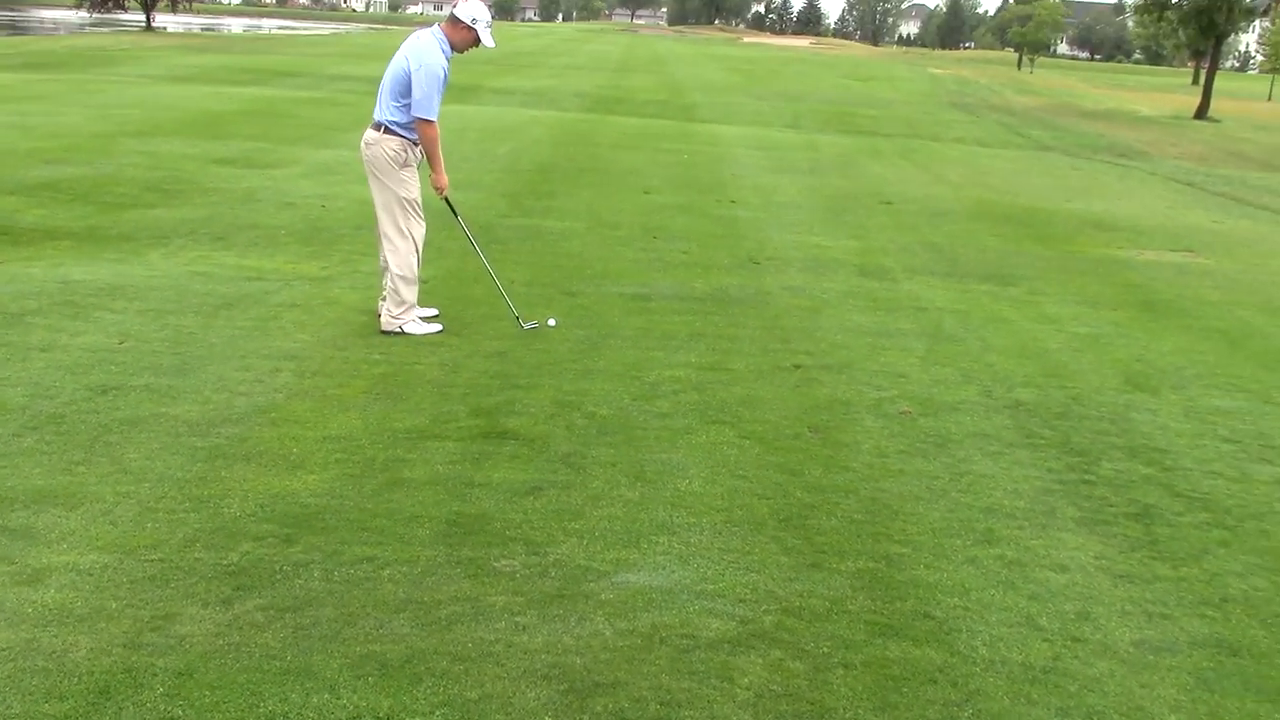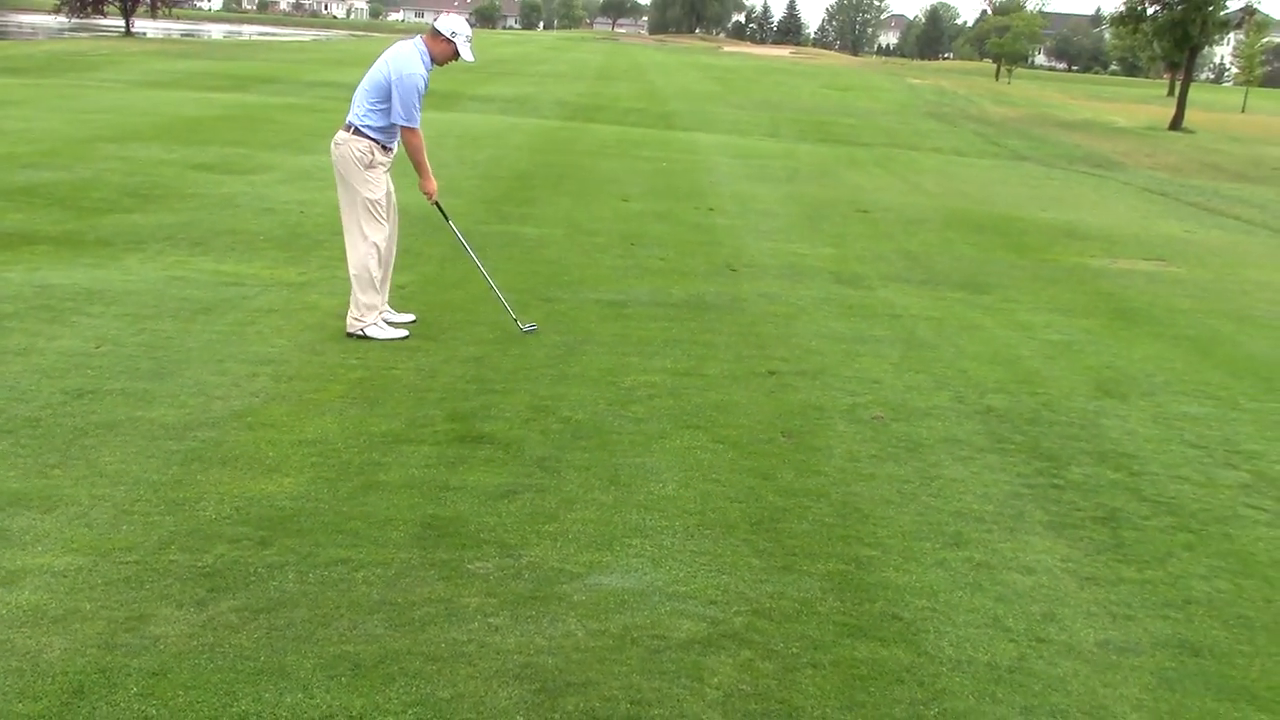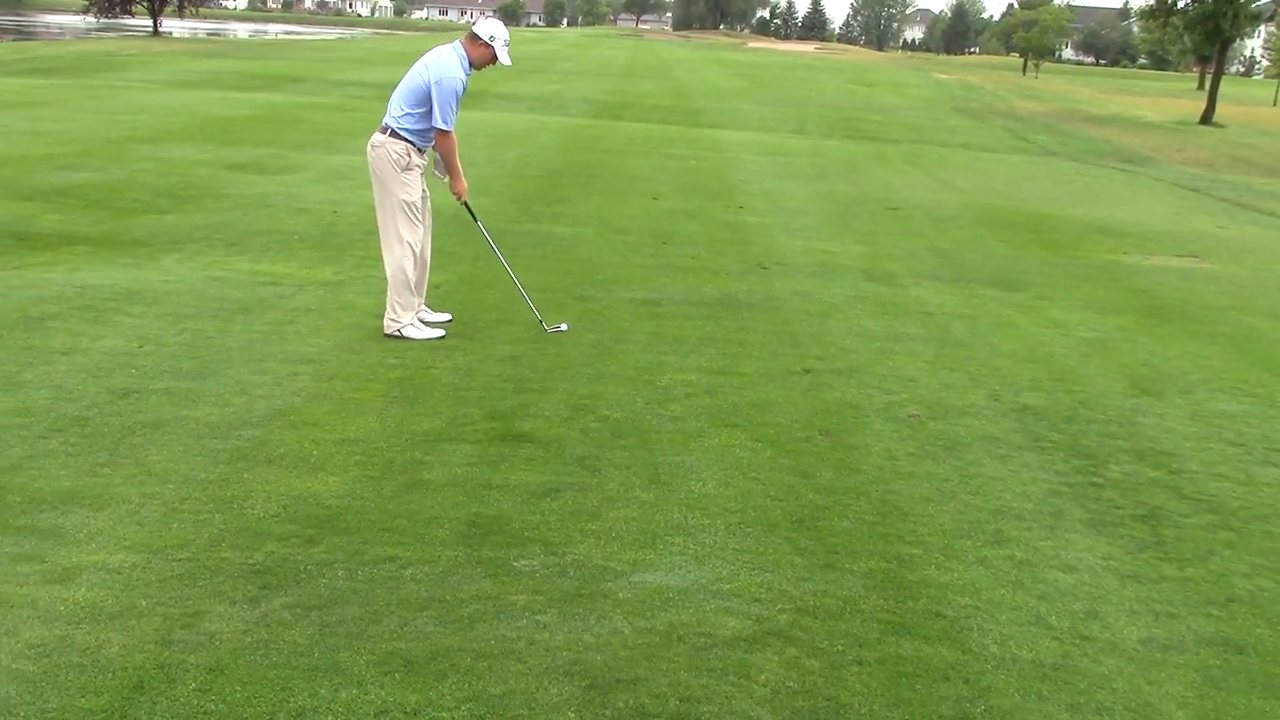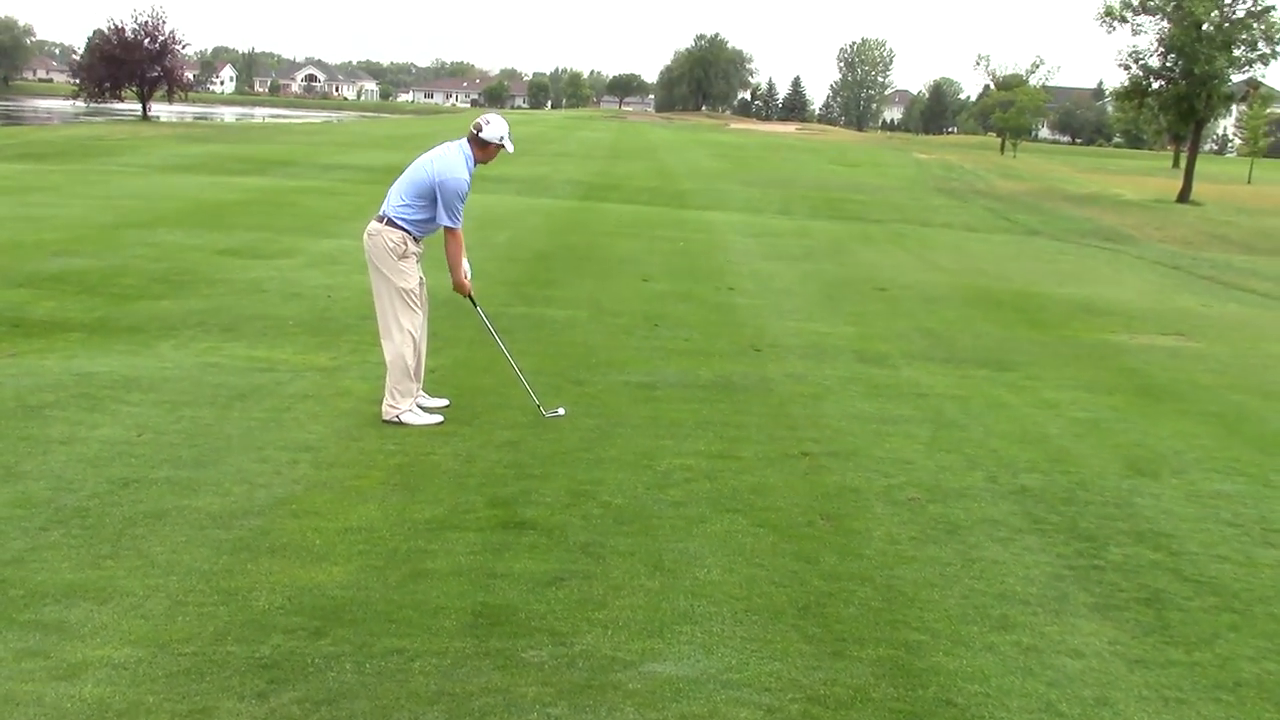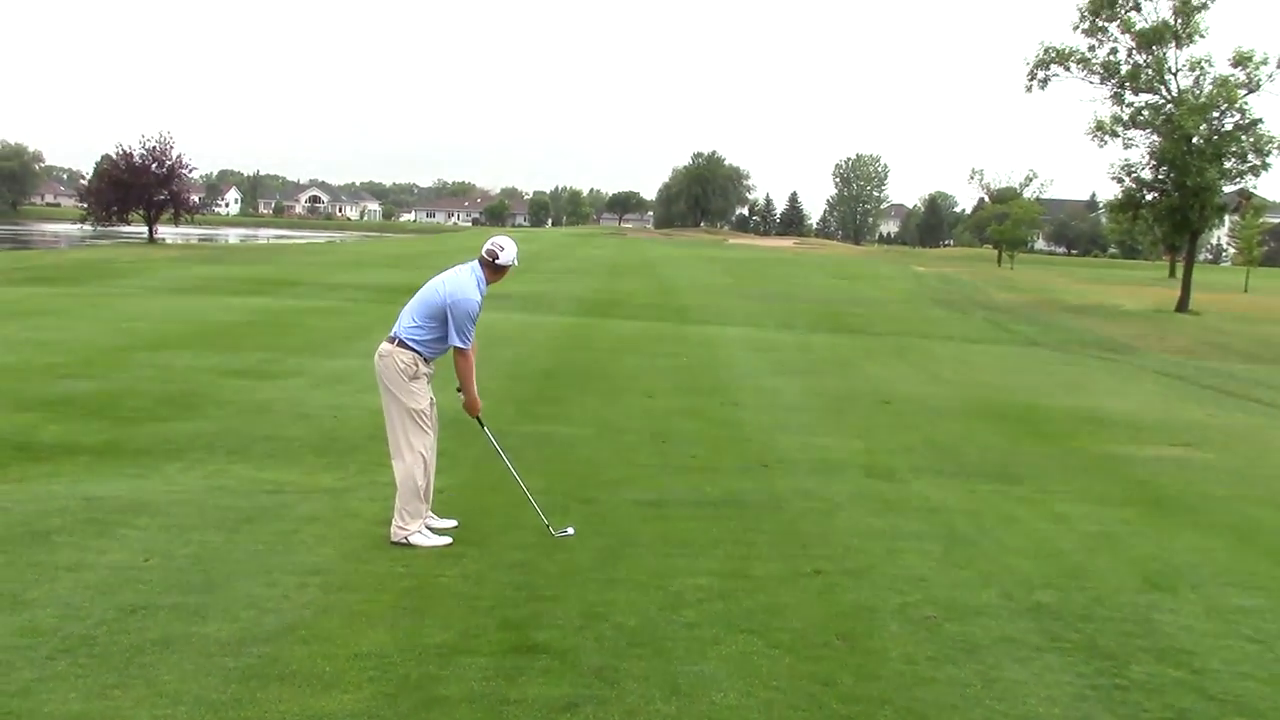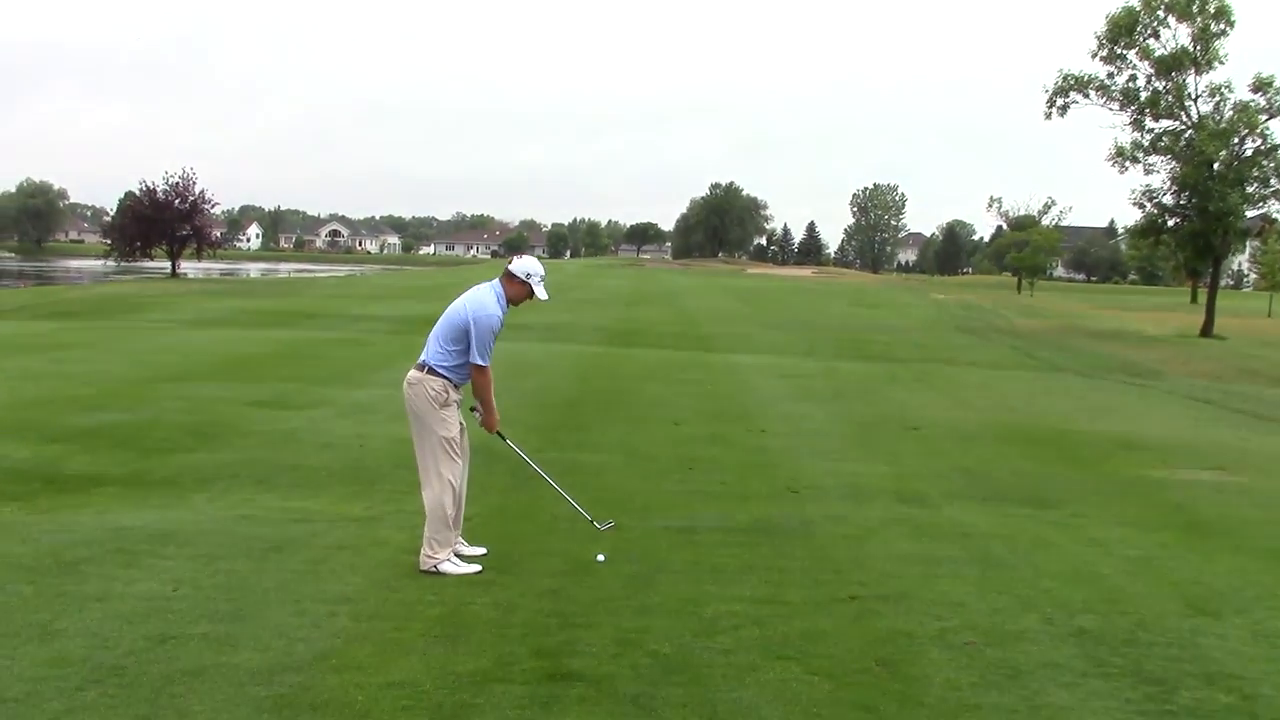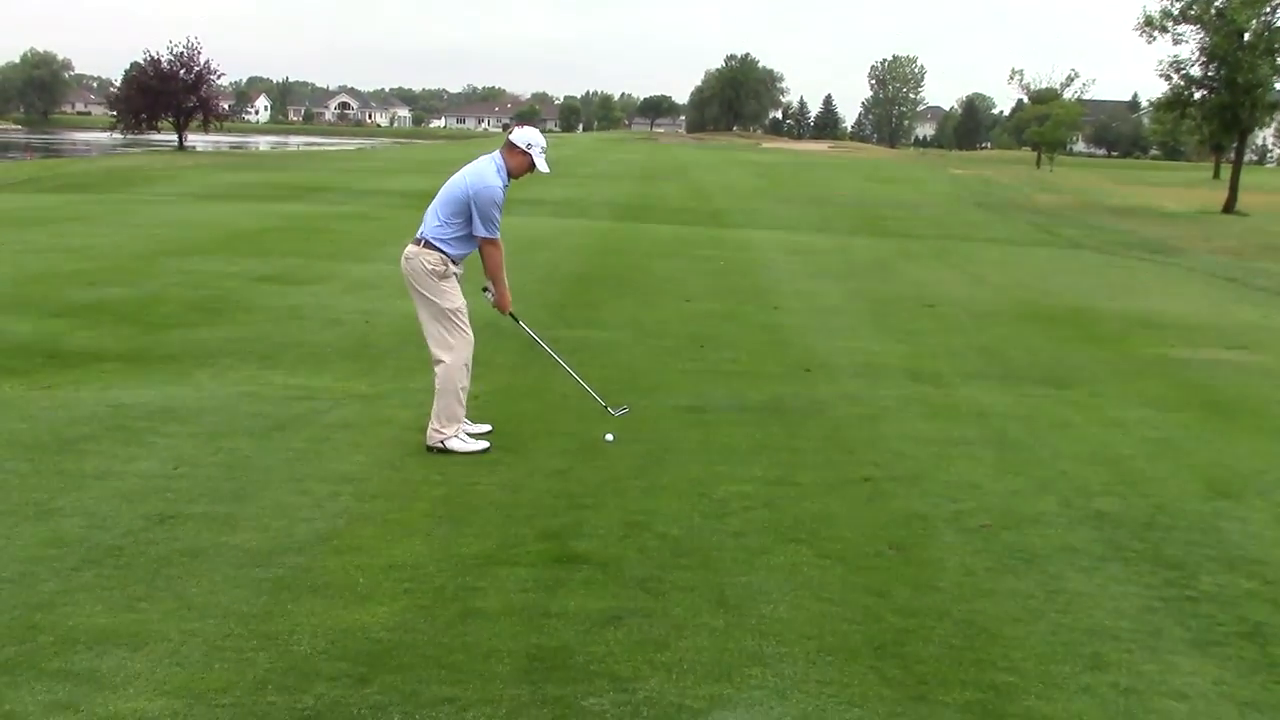
dt=0.4s
person 1, frame 1
left shoulder: (425, 38)
right shoulder: (432, 60)
right elbow: (425, 123)
right wrist: (438, 171)
left hip: (390, 142)
right hip: (392, 148)
left knee: (398, 230)
right knee: (405, 233)
left ankle: (395, 302)
right ankle: (398, 316)
person 1, frame 2
left shoulder: (407, 48)
right shoulder: (412, 71)
right elbow: (410, 131)
right wrist: (426, 177)
left hip: (369, 149)
right hip: (360, 151)
left knee: (383, 232)
right knee: (369, 235)
left ankle: (375, 307)
right ankle: (363, 319)
person 1, frame 3
left shoulder: (447, 54)
right shoulder: (451, 75)
right elbow: (444, 133)
left wrist: (440, 158)
right wrist: (457, 177)
left hip: (404, 150)
right hip: (396, 153)
left knee: (418, 232)
right knee: (405, 237)
left ankle: (413, 307)
right ankle: (400, 320)
person 1, frame 4
left shoulder: (454, 152)
right shoulder: (455, 175)
left elbow: (454, 222)
right elbow: (450, 232)
left wrist: (463, 260)
right wrist: (457, 277)
left hip: (398, 237)
right hip: (391, 241)
left knee: (414, 318)
right knee: (403, 323)
left ankle: (411, 392)
right ankle: (398, 406)
person 1, frame 5
left shoulder: (465, 274)
right shoulder: (467, 296)
left elbow: (466, 343)
right elbow: (461, 352)
left wrist: (472, 388)
right wrist: (471, 397)
left hip: (409, 359)
right hip: (403, 362)
left knee: (424, 440)
right knee: (414, 445)
left ankle: (420, 513)
right ankle: (407, 527)
person 1, frame 6
left shoulder: (486, 293)
right shoulder: (488, 312)
right elbow: (480, 369)
left wrist: (482, 404)
right wrist: (490, 413)
left hip: (438, 385)
right hip: (432, 388)
left knee: (455, 466)
right knee: (444, 472)
left ankle: (449, 540)
right ankle: (436, 555)
person 1, frame 7
left shoulder: (487, 167)
right shoulder: (489, 184)
left elbow: (485, 239)
right elbow: (490, 243)
left wrist: (492, 281)
right wrist: (502, 291)
left hip: (437, 260)
right hip: (430, 262)
left knee: (455, 342)
right knee: (455, 345)
left ankle: (453, 419)
right ankle: (443, 432)
